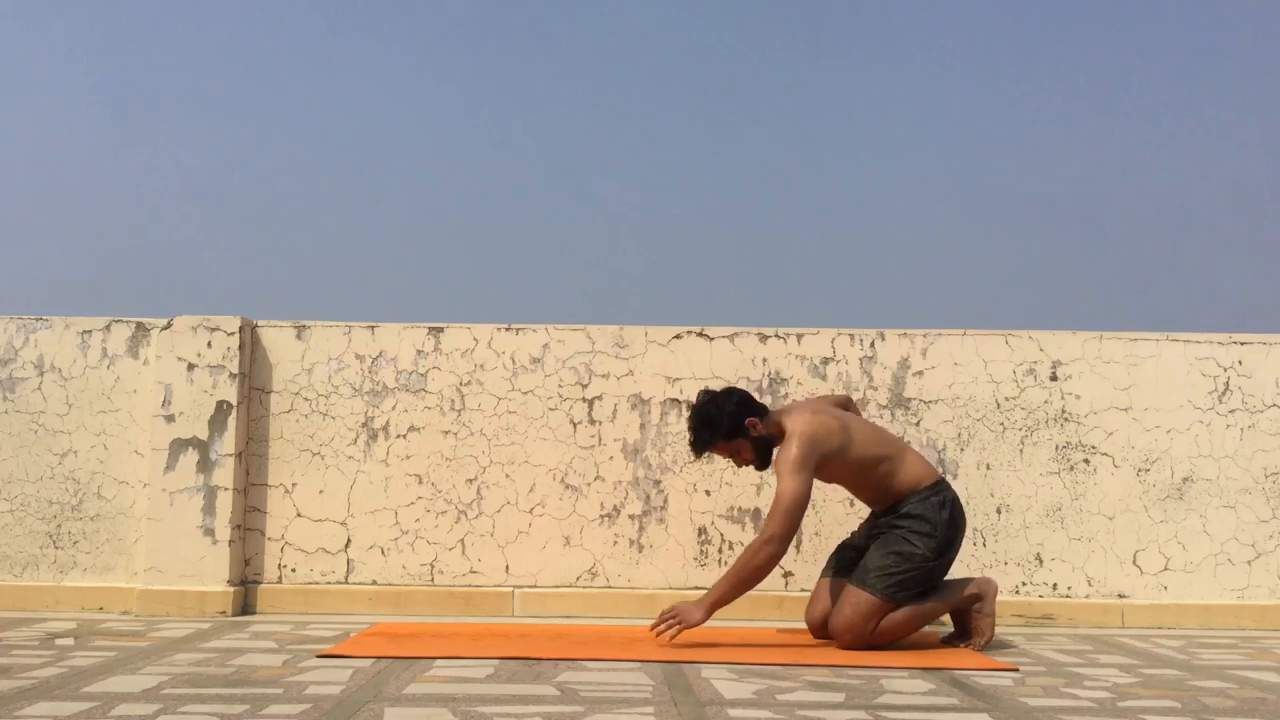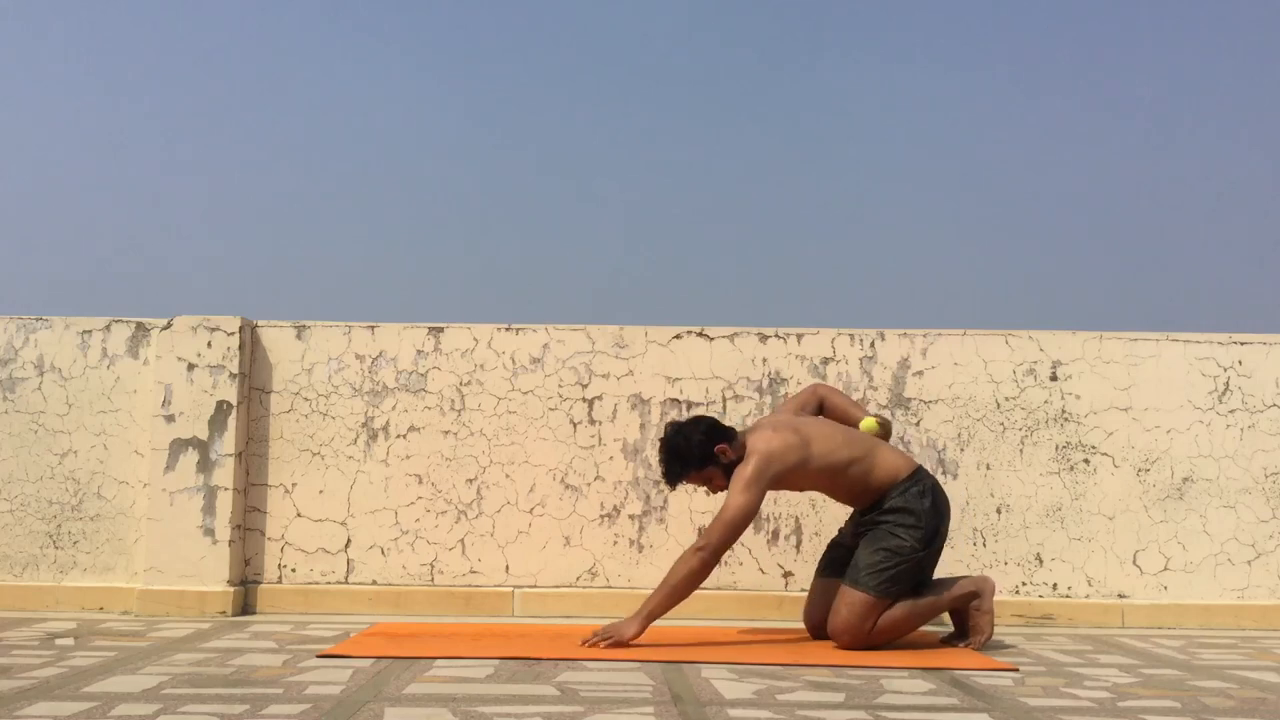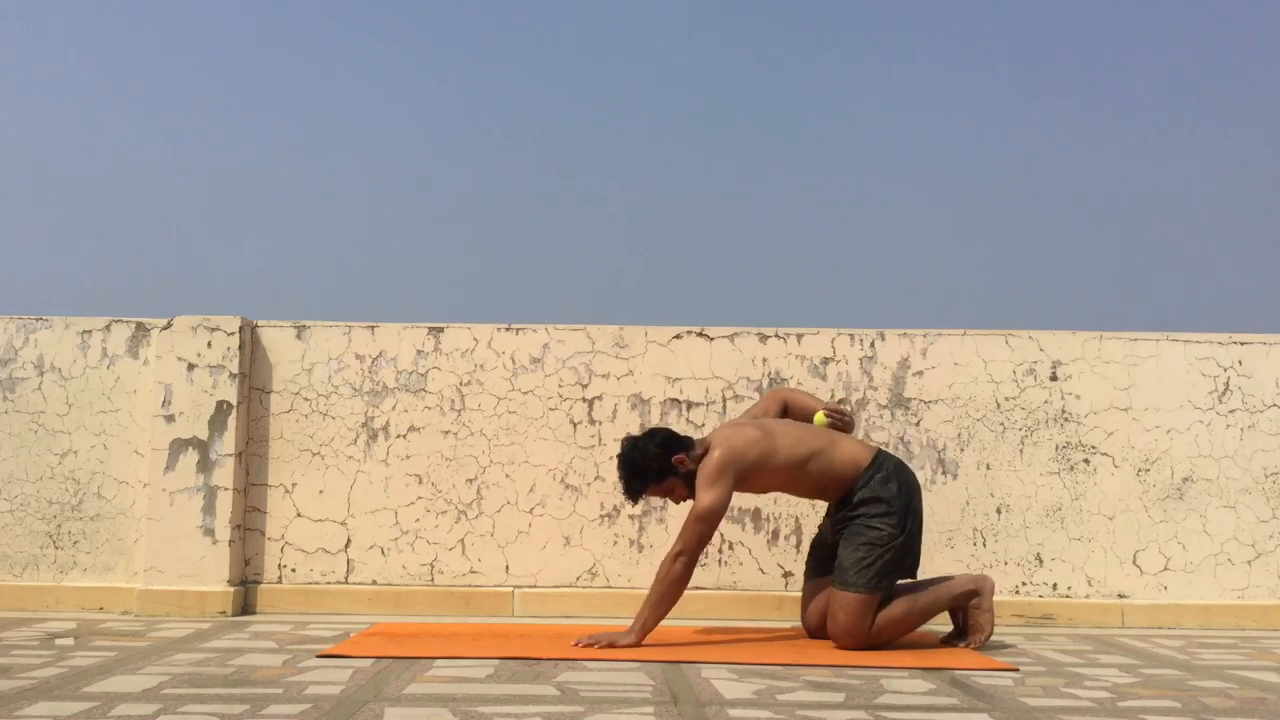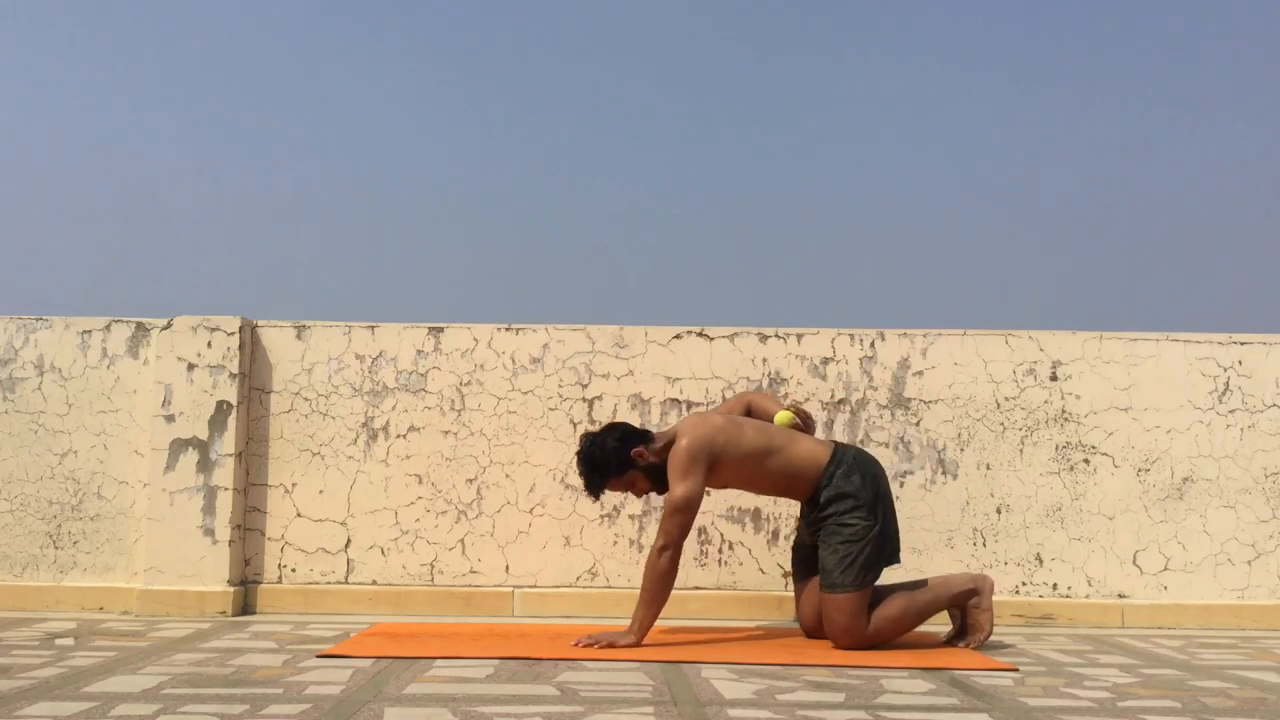
dt=0.2s
person 1, frame 1
left shoulder: (798, 443)
right shoulder: (795, 416)
left elbow: (771, 544)
right elbow: (843, 401)
left wrist: (705, 605)
left hip: (928, 514)
right hip: (889, 513)
left knee: (848, 632)
right knee: (819, 622)
left ankle: (967, 596)
right ankle: (934, 592)
person 1, frame 2
left shoulder: (758, 459)
right shoulder: (769, 427)
left elbow: (705, 551)
right elbow: (818, 392)
left wrist: (639, 620)
right wrist: (866, 424)
left hip: (910, 505)
right hip: (875, 507)
left knee: (848, 632)
right knee: (817, 624)
left ankle: (966, 592)
right ankle: (945, 593)
person 1, frame 3
left shoulder: (718, 459)
right shoulder: (734, 433)
left elbow: (683, 556)
right elbow: (781, 395)
left wrist: (635, 632)
right wrist: (823, 411)
left hip: (881, 492)
right hip: (850, 498)
left knee: (848, 634)
right knee: (816, 624)
left ankle: (965, 590)
right ankle: (948, 594)
person 1, frame 4
left shoulder: (684, 450)
right shoulder: (691, 435)
left elbow: (666, 549)
right elbow: (748, 399)
left wrist: (635, 632)
right wrist: (785, 416)
left hip: (849, 487)
right hip: (822, 495)
left knee: (848, 634)
right knee: (814, 625)
left ankle: (966, 588)
right ankle: (951, 595)
